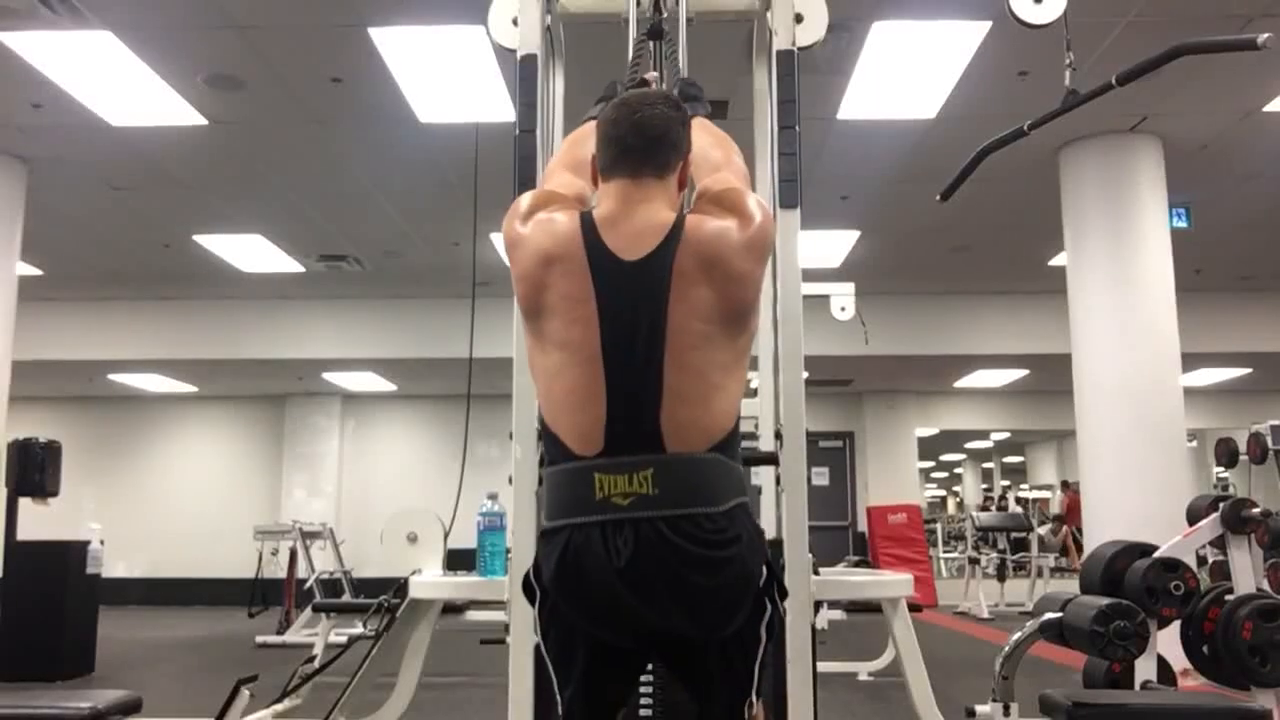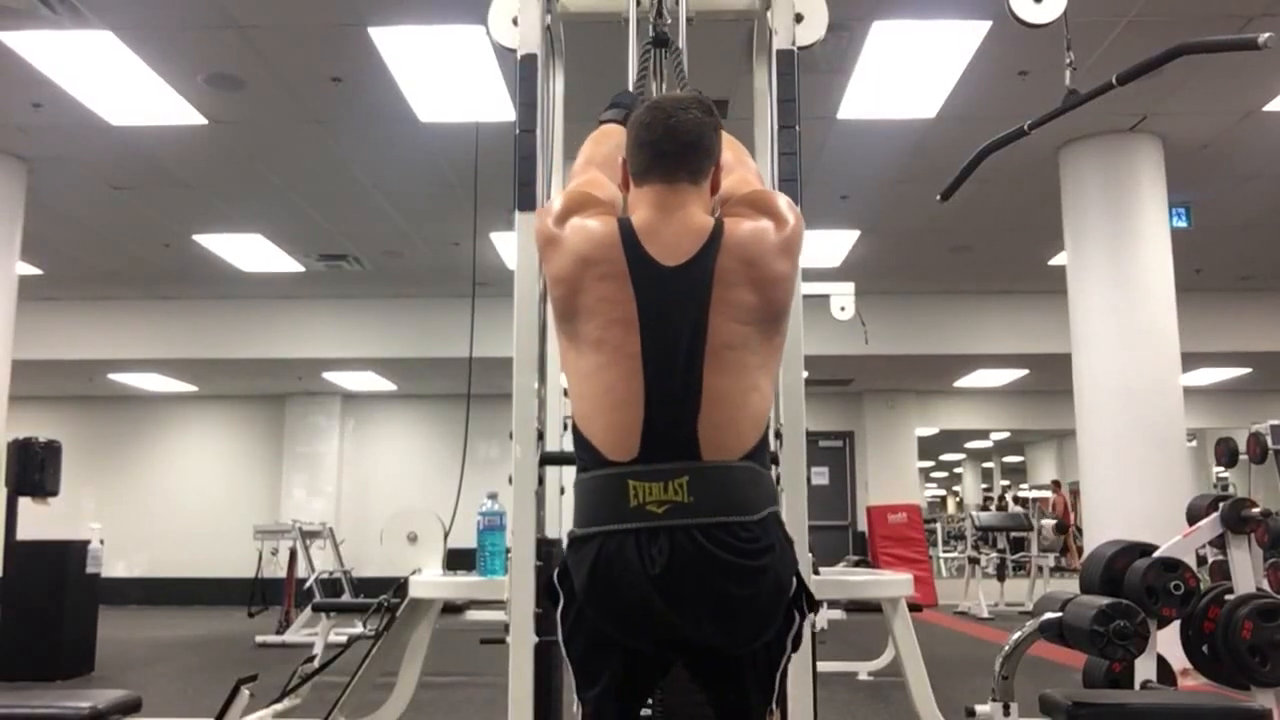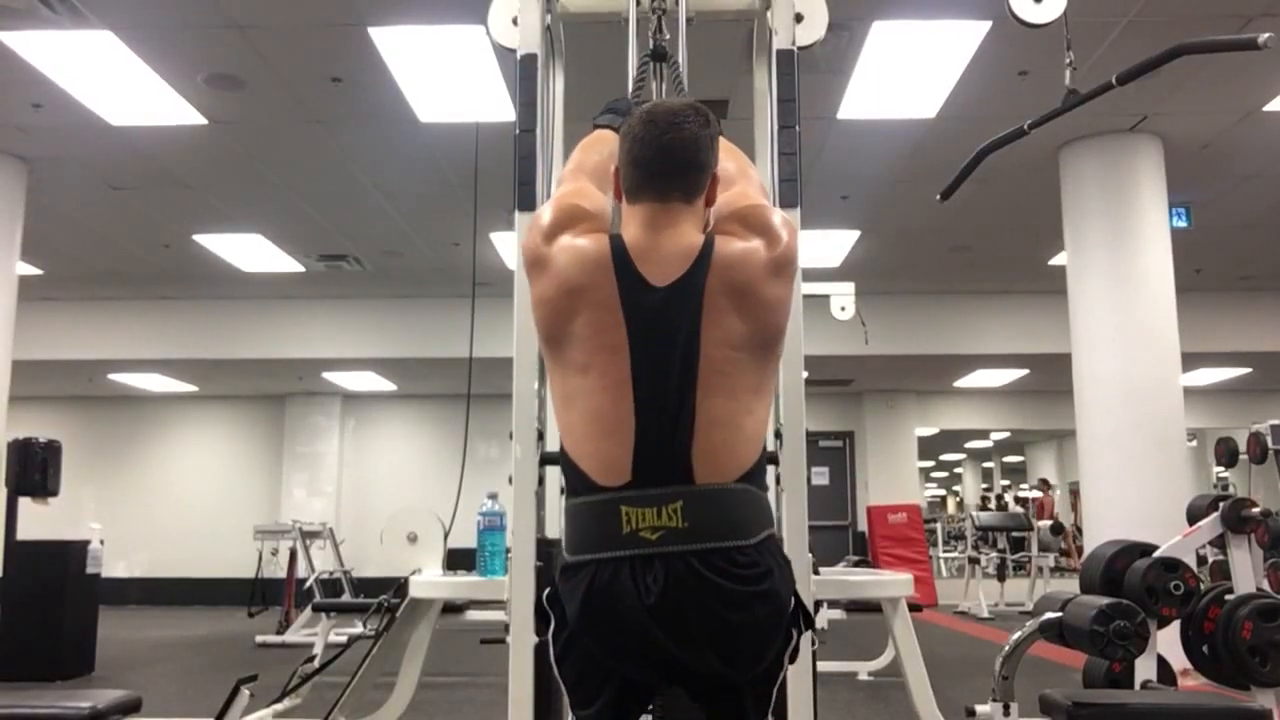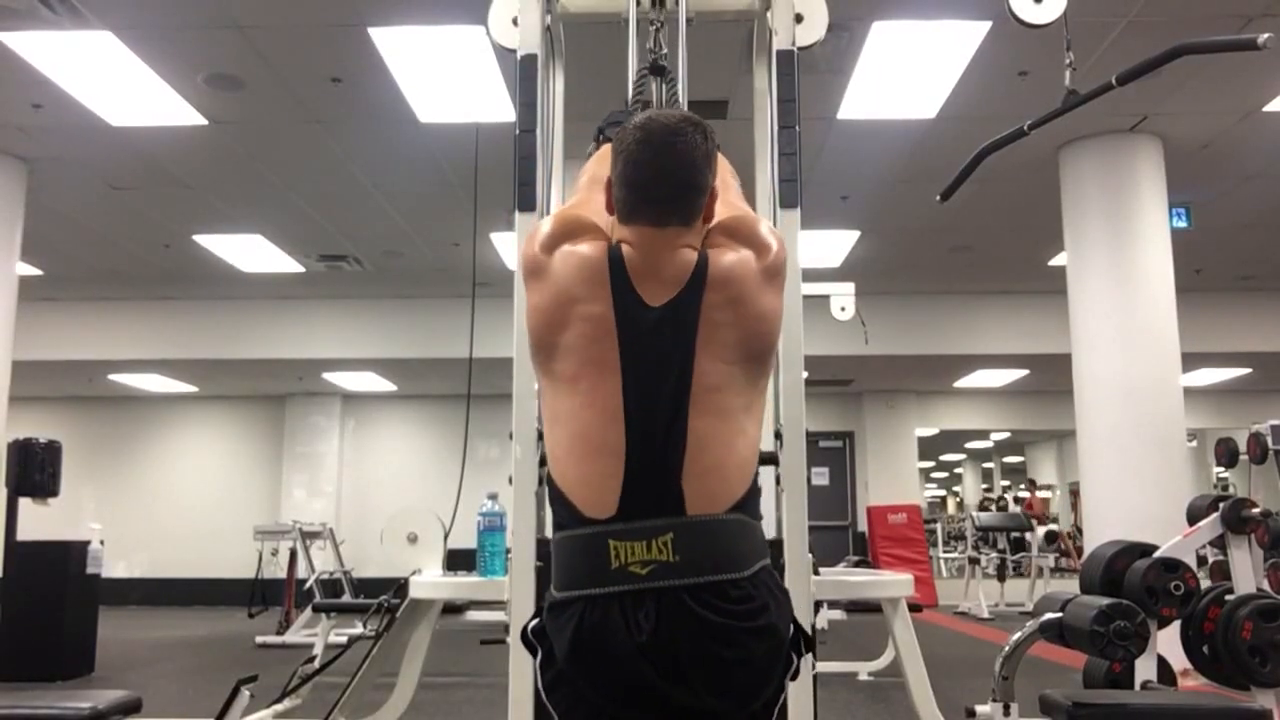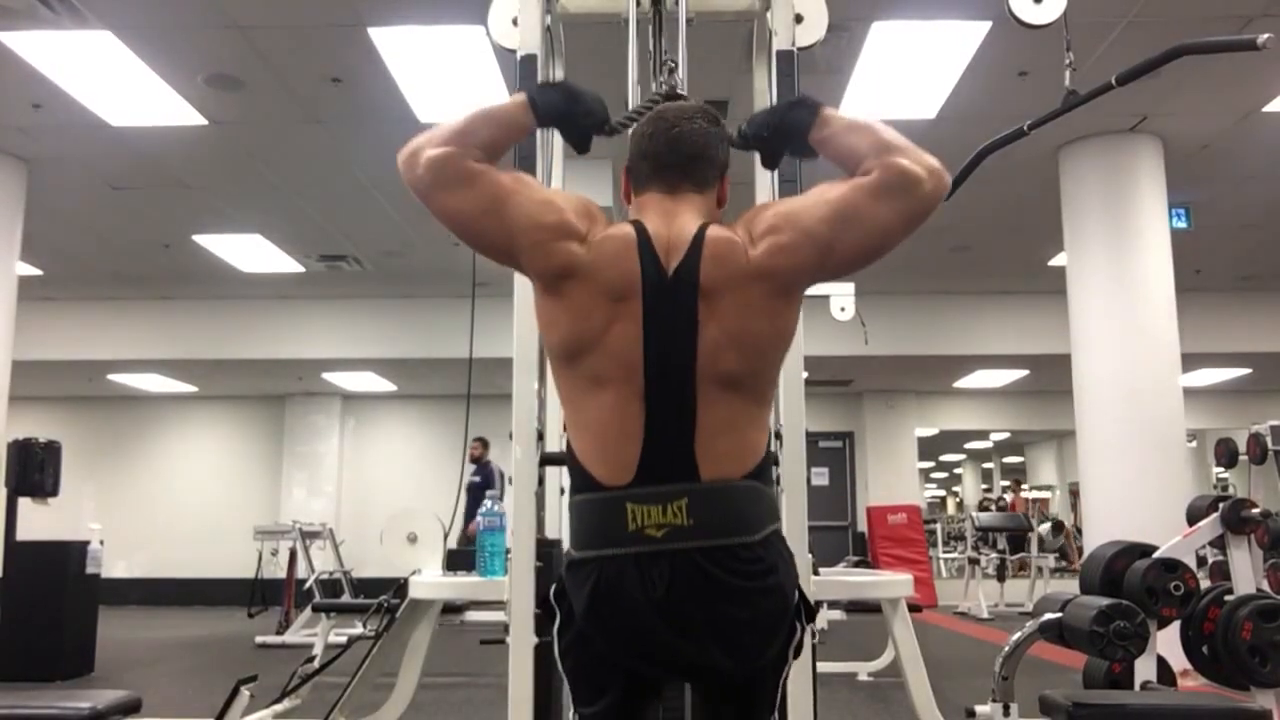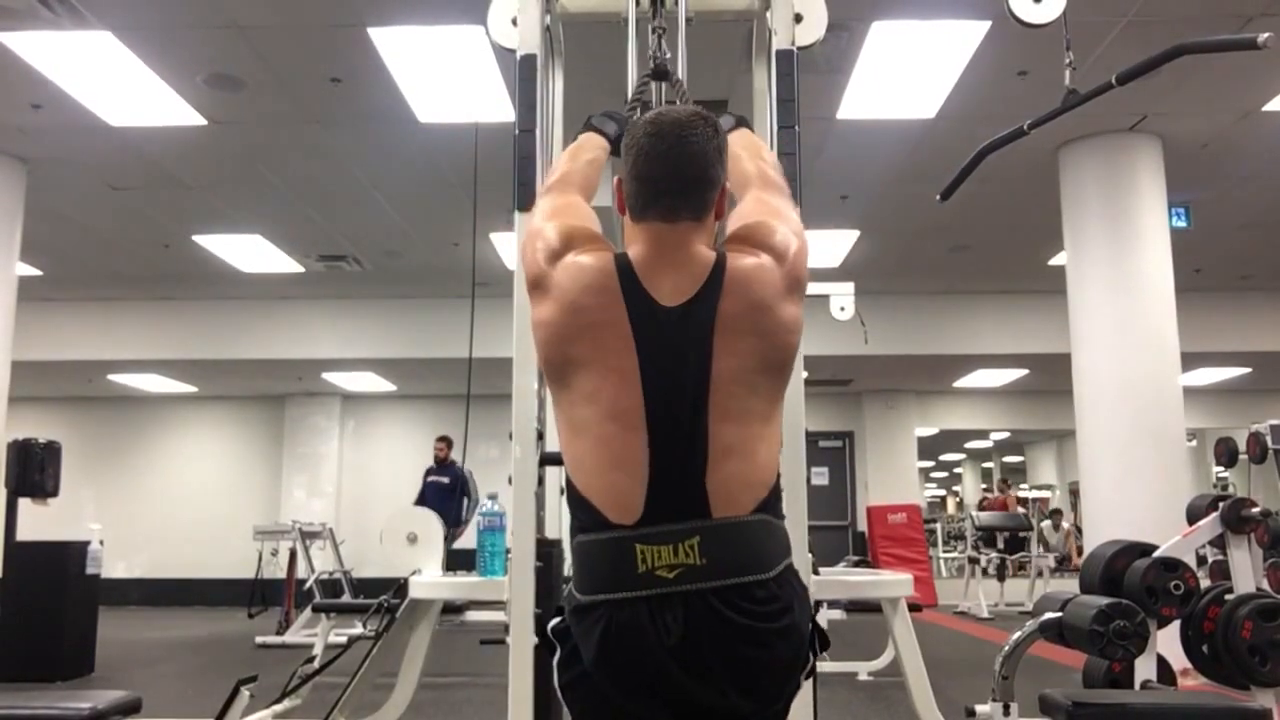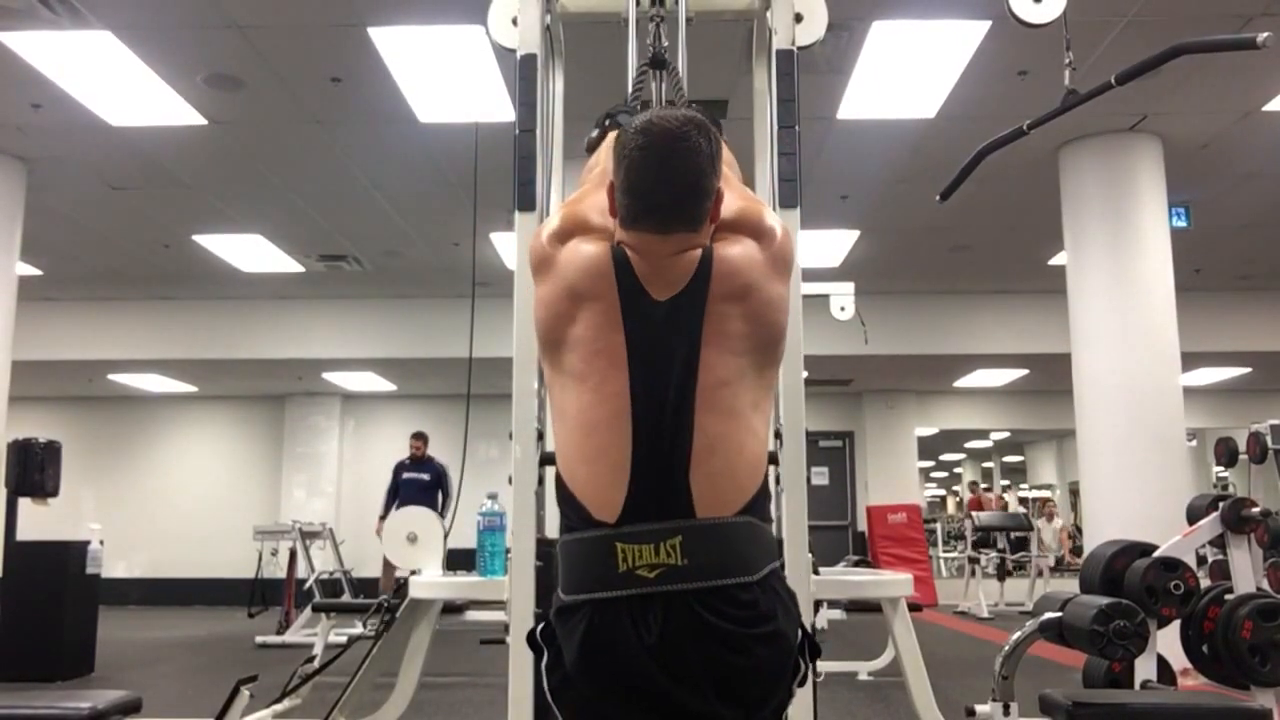
dt=0.5s
person 1, frame 1
left shoulder: (536, 235)
right shoulder: (736, 236)
left elbow: (565, 168)
right elbow: (726, 166)
left wrist: (600, 114)
right wrist: (697, 111)
left hip: (582, 550)
right hip: (707, 545)
person 1, frame 2
left shoulder: (572, 237)
right shoulder: (767, 236)
left elbow: (591, 168)
right elbow: (740, 170)
left wrist: (616, 116)
right wrist: (701, 122)
left hip: (611, 557)
right hip: (738, 554)
person 1, frame 3
left shoulder: (561, 257)
right shoulder: (762, 256)
left elbow: (579, 177)
right elbow: (740, 179)
left wrist: (610, 123)
right wrist: (700, 132)
left hip: (605, 585)
right hip: (735, 582)
person 1, frame 4
left shoulder: (556, 265)
right shoulder: (753, 267)
left elbow: (591, 190)
right elbow: (724, 194)
left wrist: (611, 140)
right wrist: (695, 152)
left hip: (594, 620)
right hip: (732, 615)
person 1, frame 5
left shoulder: (568, 252)
right shoulder: (771, 255)
left elbow: (427, 162)
right elbow: (918, 178)
left wrist: (540, 104)
right wrist: (810, 121)
left hip: (609, 582)
right hip: (742, 579)
person 1, frame 6
left shoulder: (563, 277)
right shoulder: (769, 272)
left elbow: (561, 189)
right elbow: (765, 186)
left wrist: (599, 132)
right wrist: (736, 128)
left hip: (614, 625)
right hip: (752, 617)
person 1, frame 7
left shoulder: (565, 264)
right shoulder: (757, 261)
left elbow: (595, 184)
right elbow: (726, 180)
left wrist: (616, 132)
right wrist: (700, 136)
left hip: (601, 625)
right hip: (740, 617)
